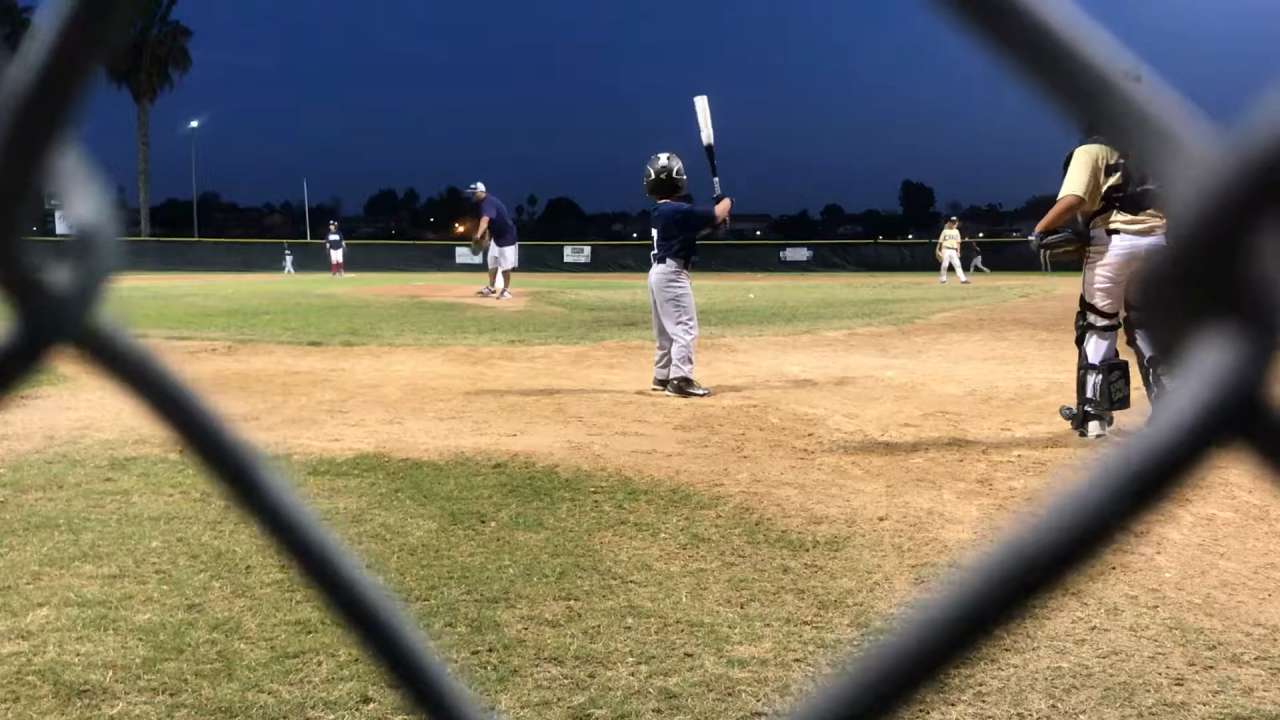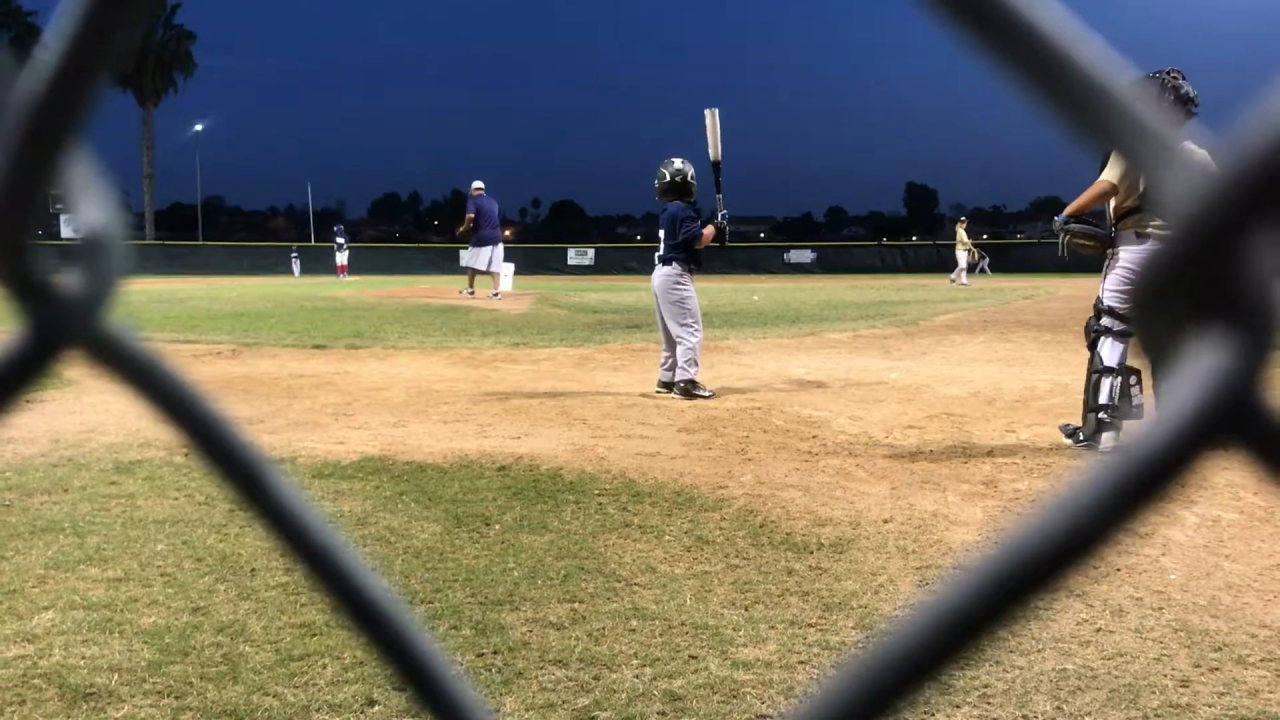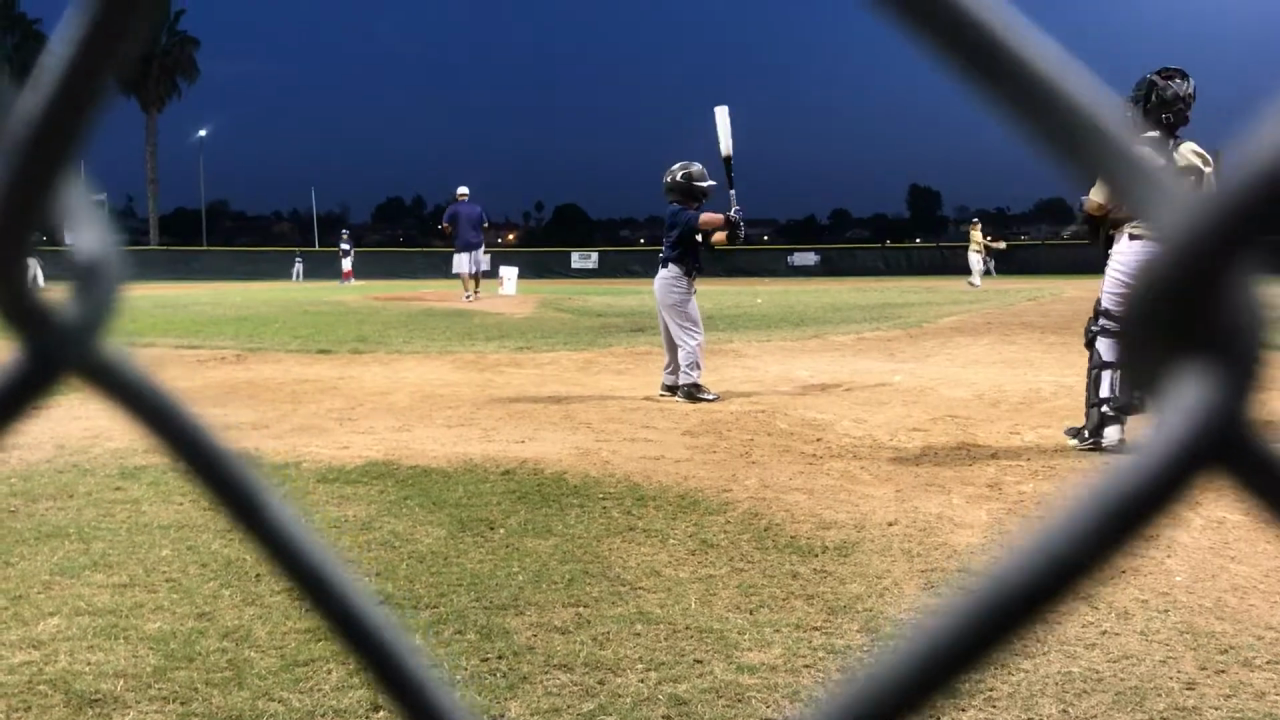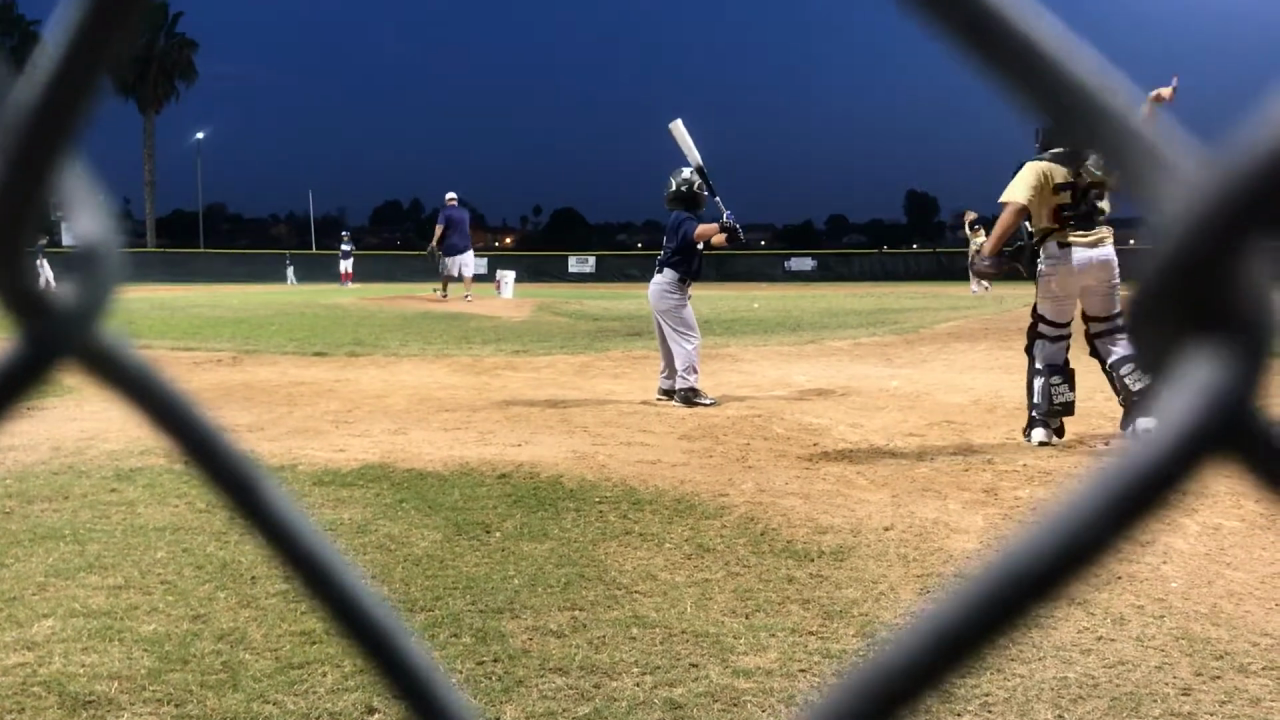
dt=0.7s
person 1, frame 1
left shoulder: (1090, 153)
left elbow: (1071, 202)
left wrist: (1038, 231)
left hip: (1113, 249)
right hip: (1154, 243)
left knee: (1099, 329)
right knee: (1147, 326)
left ankle: (1094, 417)
person 1, frame 2
right shoulder: (1197, 155)
left elbow: (1106, 186)
left wrist: (1066, 214)
left hip: (1135, 246)
left knee: (1110, 333)
left ankle: (1100, 426)
person 1, frame 3
right shoulder: (1197, 156)
left elbow: (1096, 207)
left wrist: (1088, 204)
left hip: (1133, 248)
left knee: (1106, 333)
left ankle: (1105, 423)
person 1, frame 4
left shoulder: (1039, 168)
right shoulder: (1100, 157)
left elbow: (1014, 209)
left wrist: (987, 252)
right wrist: (1154, 99)
left hip: (1061, 257)
right hip: (1102, 254)
left knee: (1048, 339)
right knee: (1111, 336)
left ankle: (1043, 422)
right ankle: (1143, 411)
person 2, frame 1
left shoulder: (660, 210)
right shoulder: (678, 210)
left elbow: (691, 232)
right elbow: (715, 215)
left wrist: (712, 223)
right wrist: (727, 201)
left hip: (659, 272)
right hip: (671, 273)
left knee: (667, 329)
right knee: (685, 327)
left ankle: (662, 376)
right ankle: (680, 380)
person 2, frame 2
left shoulder: (669, 211)
right shoulder: (683, 211)
right elbow: (698, 241)
left wrist: (713, 233)
right wrist: (714, 226)
left hip: (662, 275)
right hip: (675, 276)
left knee: (671, 333)
right knee: (690, 331)
left ankle: (667, 379)
right ankle: (685, 383)
person 2, frame 3
left shoulder: (686, 214)
right shoulder: (677, 213)
left elbow: (710, 237)
right elbow: (704, 221)
left wrist: (730, 235)
right wrist: (727, 218)
left hip: (673, 281)
right hip: (675, 281)
left knee: (675, 335)
right knee: (691, 334)
left ankle: (671, 382)
right ankle: (689, 386)
person 2, frame 4
left shoulder: (683, 219)
right shoulder: (682, 219)
left elbow: (710, 240)
right elbow: (698, 233)
left wrist: (729, 236)
right wrist: (722, 225)
left hip: (665, 287)
right hip: (670, 287)
left knee: (672, 340)
right knee: (688, 338)
left ankle: (668, 386)
right ankle: (686, 390)
